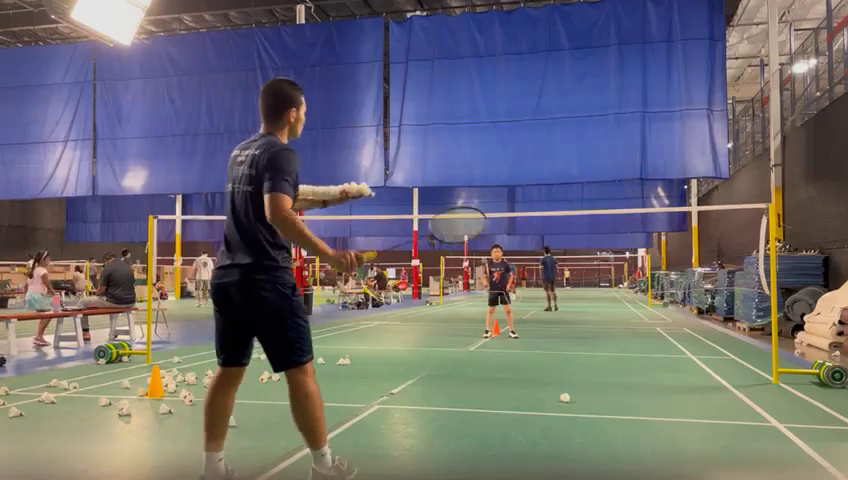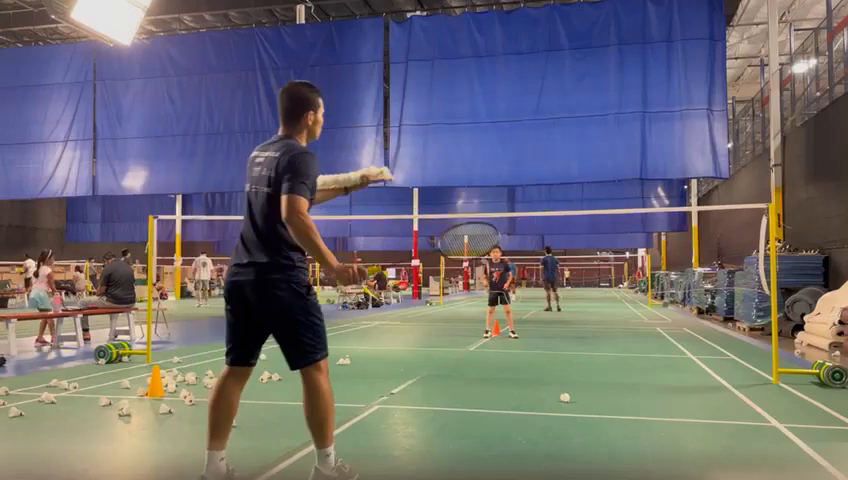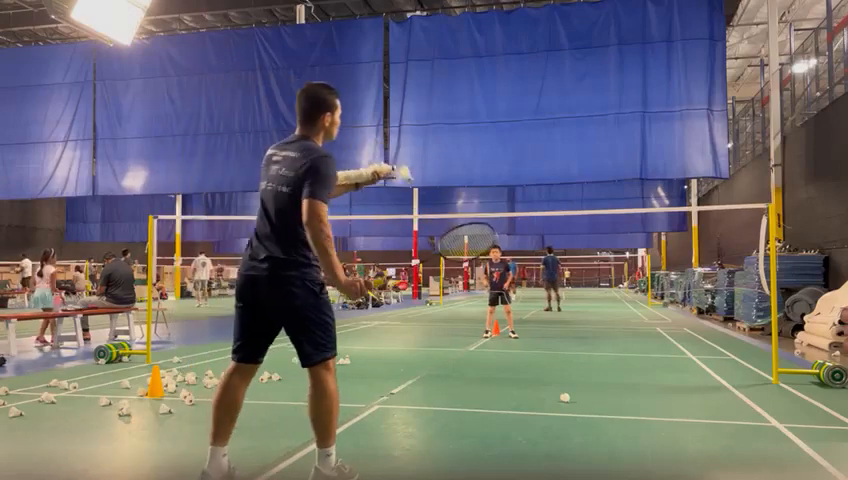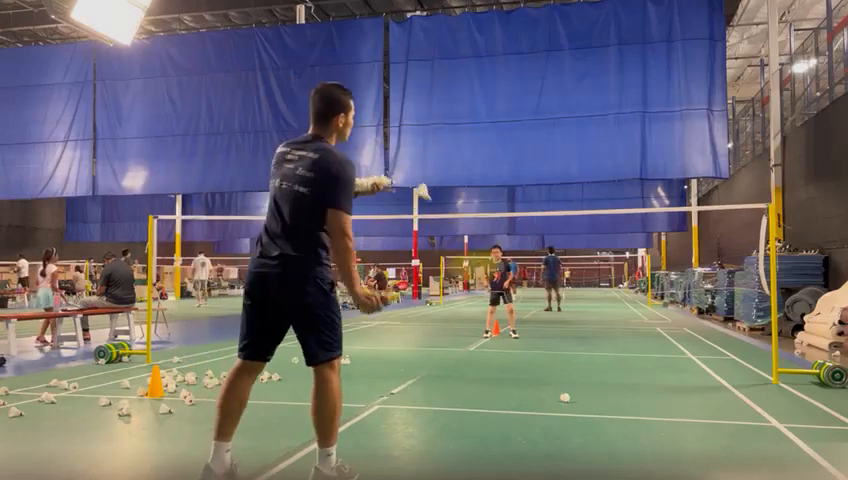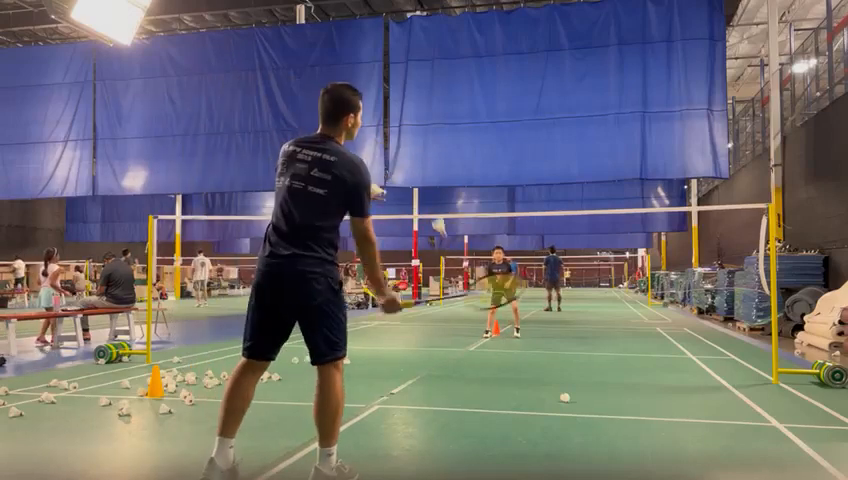
dt=0.1s
person 1, frame 1
left shoulder: (240, 152)
right shoulder: (280, 154)
right elbow: (279, 215)
left wrist: (331, 197)
right wrist: (329, 254)
left hip: (227, 276)
right hip: (265, 278)
left knee: (228, 371)
right knee: (300, 371)
person 1, frame 2
left shoulder: (259, 154)
right shoulder: (300, 157)
right elbow: (294, 216)
left wrist: (349, 185)
right wrist: (331, 264)
left hip: (240, 276)
right hip: (281, 279)
left knee: (235, 369)
right knee: (314, 368)
person 1, frame 3
left shoulder: (274, 153)
right shoulder: (320, 159)
right elbow: (314, 219)
left wrist: (360, 181)
right wrist: (337, 276)
left hip: (253, 273)
right hip: (295, 276)
left knee: (241, 366)
right knee: (322, 367)
person 1, frame 4
left shoulder: (283, 152)
right shoulder: (340, 165)
right elbow: (339, 232)
left wrist: (362, 188)
right wrist: (355, 289)
left hip: (262, 271)
right hip: (306, 276)
left knee: (247, 364)
right knee: (326, 366)
person 1, frame 5
left shoulder: (288, 151)
right shoulder: (354, 167)
right elbow: (364, 239)
right wrist: (381, 291)
left hip: (270, 269)
right hip: (315, 275)
left knee: (252, 362)
right knee: (330, 366)
